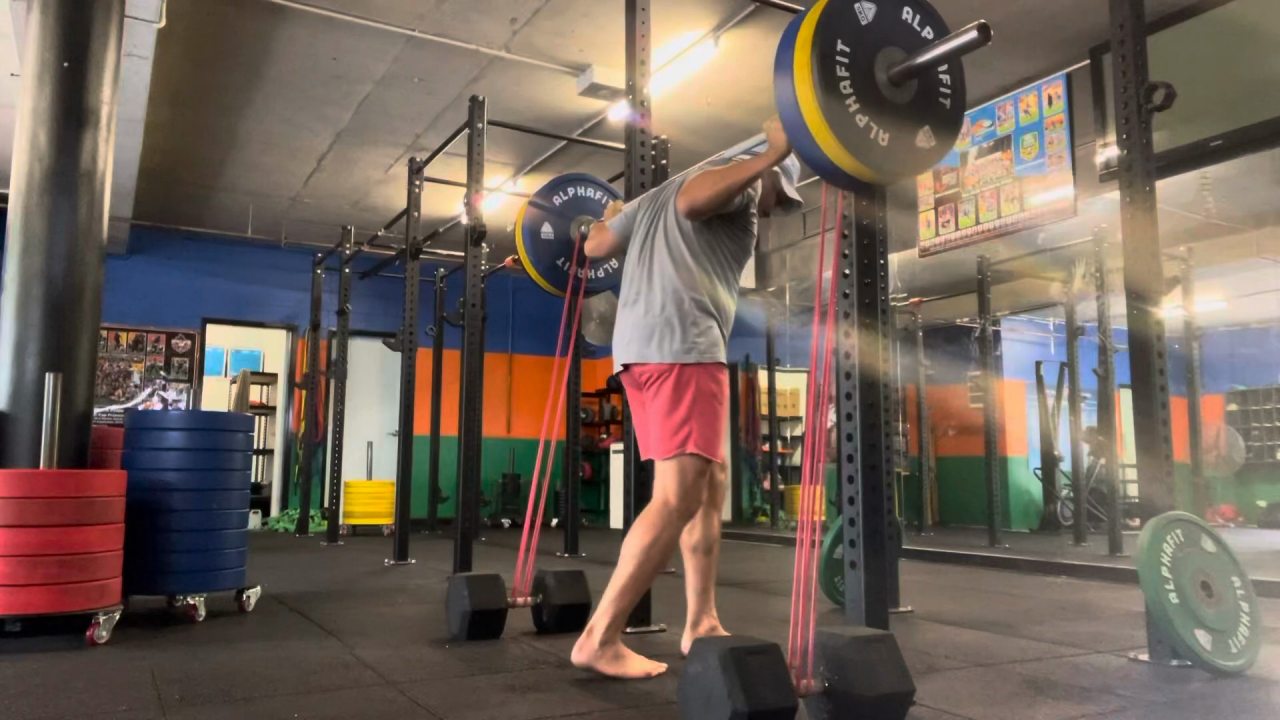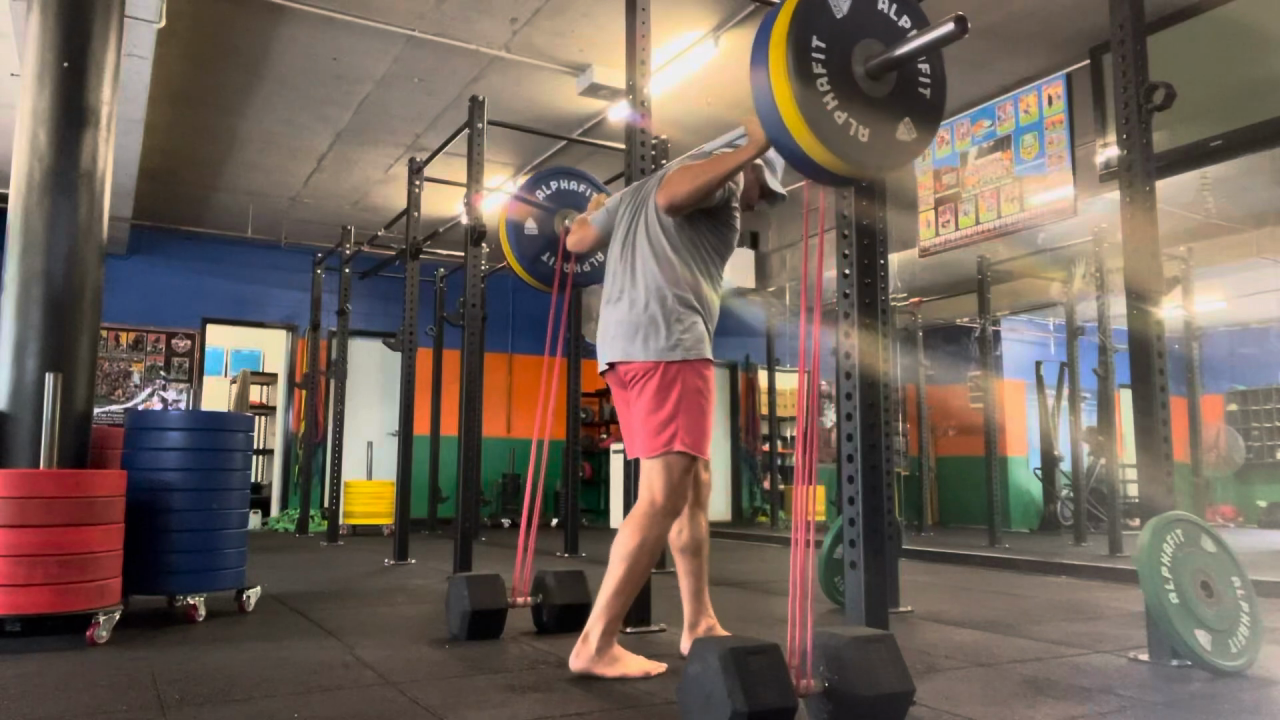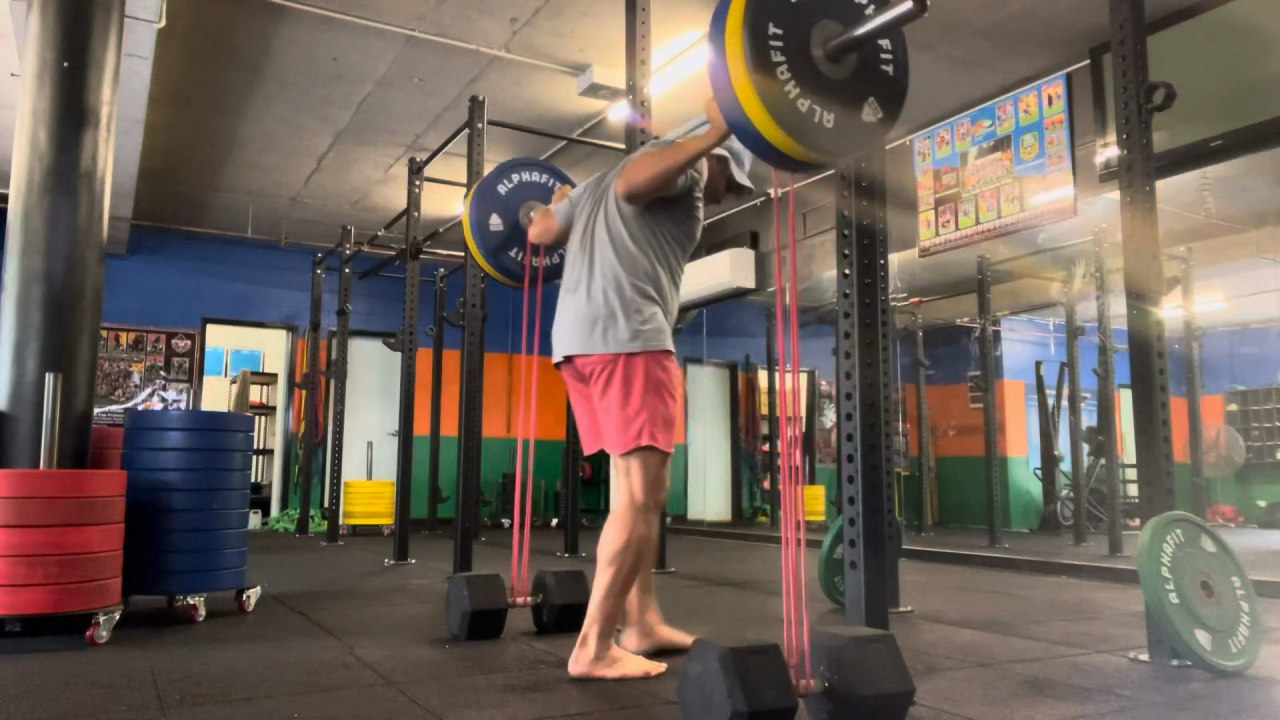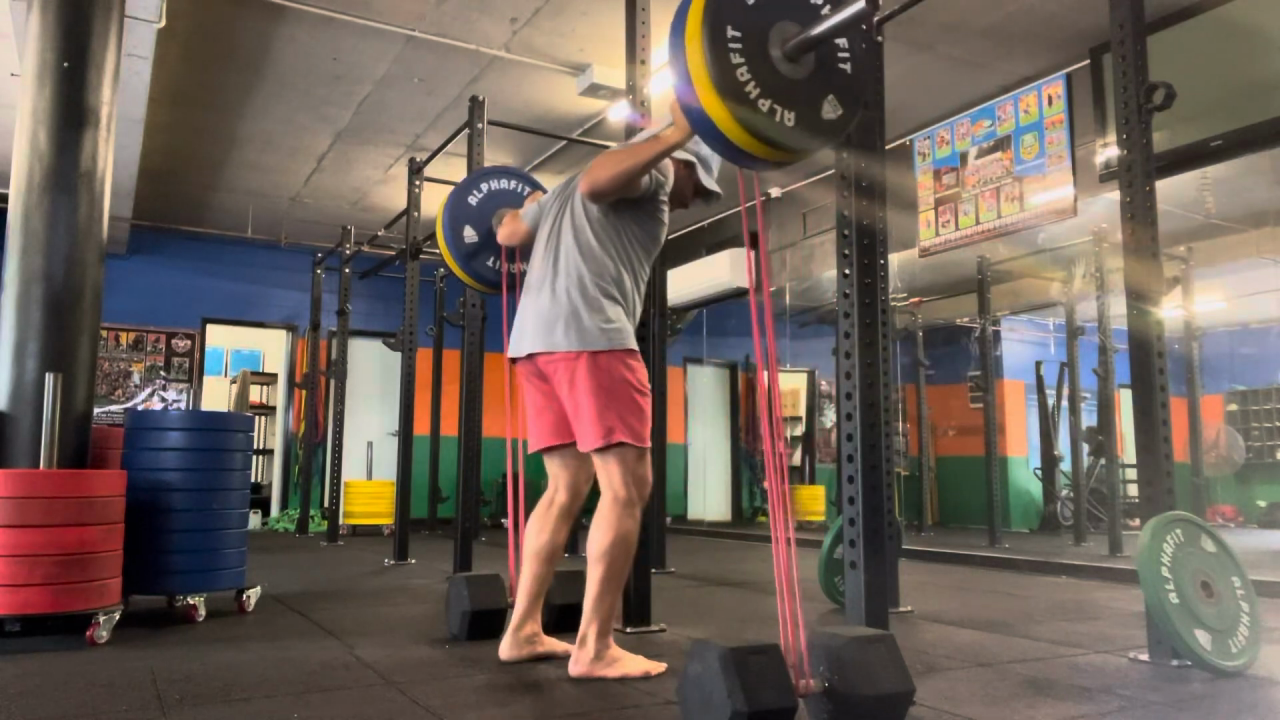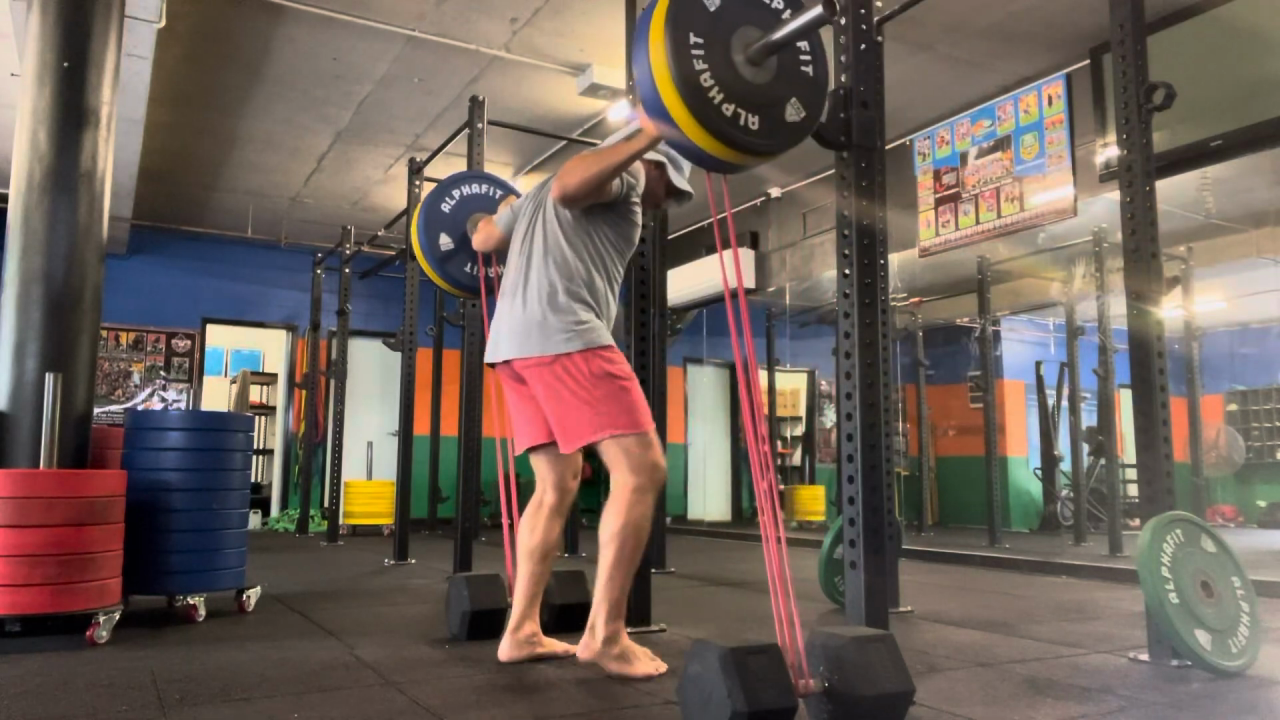
dt=0.4s
person 1, frame 1
left shoulder: (658, 195)
right shoulder: (739, 178)
left elbow: (596, 244)
right elbow: (694, 200)
left wrist: (611, 216)
right wrist: (774, 153)
left hip: (641, 349)
right hip: (682, 347)
left knee: (710, 483)
right knee: (678, 497)
left ankle: (702, 625)
right ankle: (600, 638)
person 1, frame 2
left shoulder: (637, 191)
right shoulder: (719, 171)
left elbow: (577, 239)
right elbow: (674, 195)
left wrist: (595, 211)
right wrist: (755, 143)
left hip: (624, 346)
right hip: (667, 343)
left knee: (693, 486)
right knee: (664, 496)
left ankle: (700, 625)
right ankle: (596, 643)
person 1, frame 3
left shoulder: (599, 181)
right shoulder: (688, 162)
left elbow: (540, 231)
right elbow: (633, 183)
left wrist: (560, 201)
right wrist: (716, 130)
left hip: (579, 339)
right hip: (627, 335)
left knee: (641, 486)
right knee: (642, 491)
left ankle: (640, 620)
right ankle: (595, 647)
person 1, frame 4
left shoulder: (565, 190)
right shoulder: (654, 167)
left elbow: (509, 234)
right elbow: (596, 182)
left wrist: (526, 207)
right wrist: (679, 132)
left hip: (537, 338)
right hip: (589, 334)
left knee: (568, 488)
right knee: (627, 486)
left ankle: (523, 629)
right ankle: (594, 648)
person 1, frame 5
left shoulder: (538, 196)
right shoulder: (625, 171)
left elbow: (484, 240)
right elbow: (568, 185)
left wrist: (501, 213)
right wrist: (649, 135)
left hip: (516, 342)
right hip: (565, 336)
left knee: (558, 485)
right knee: (641, 470)
left ankle: (521, 630)
right ankle: (605, 633)
